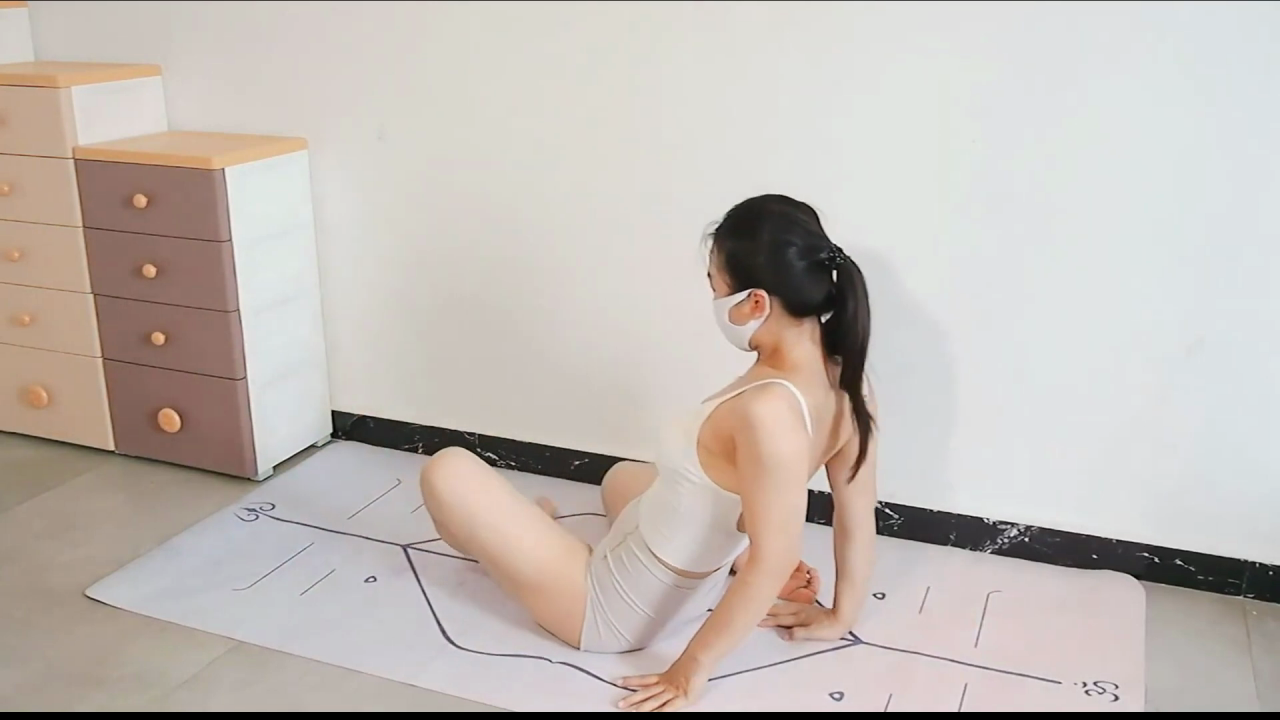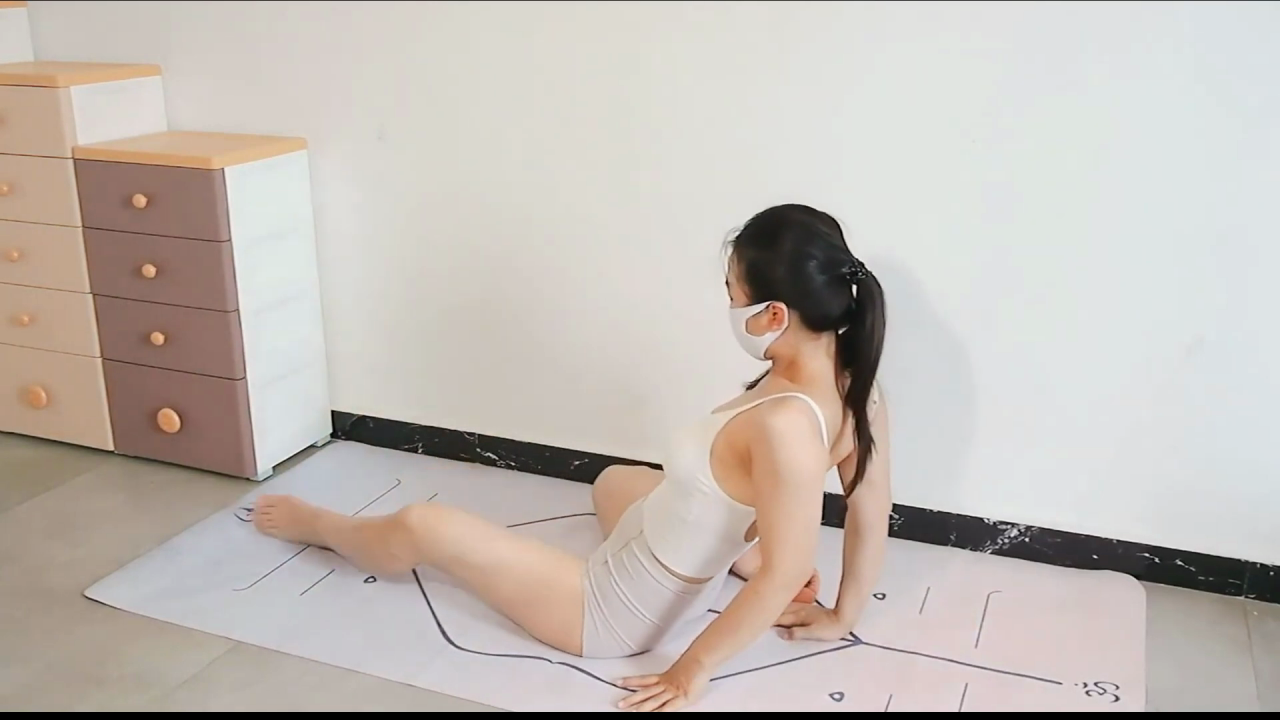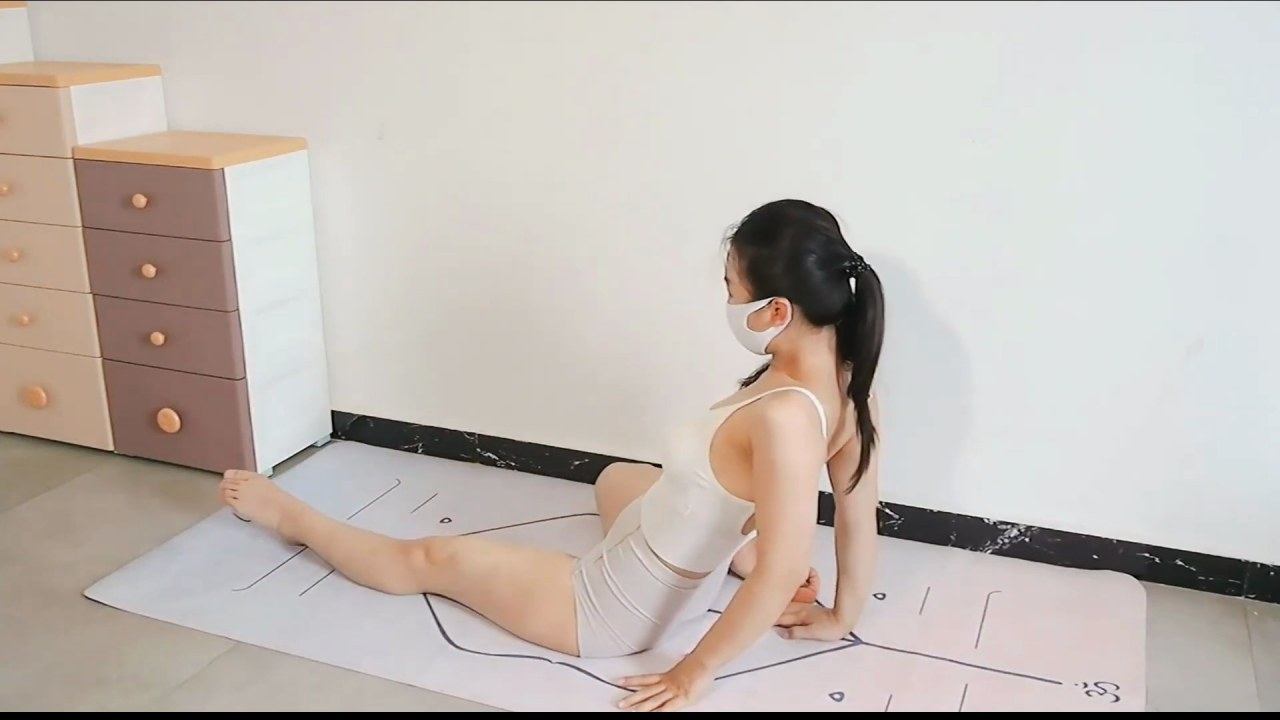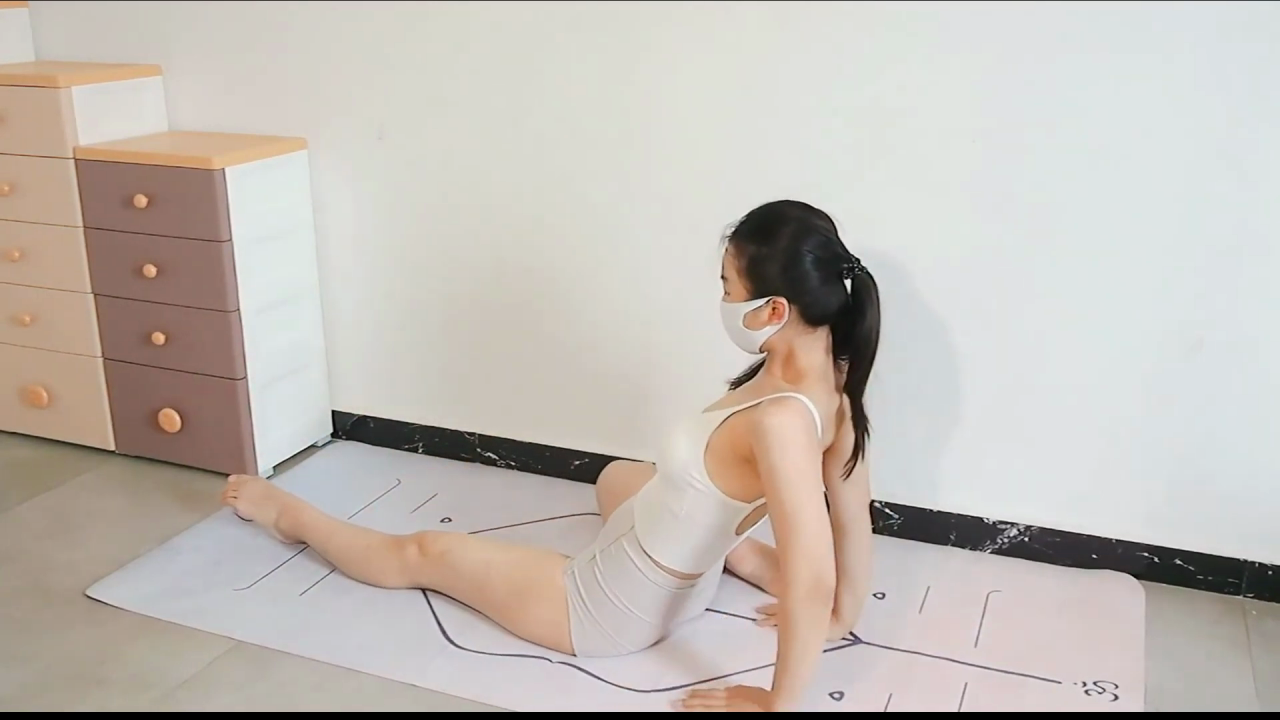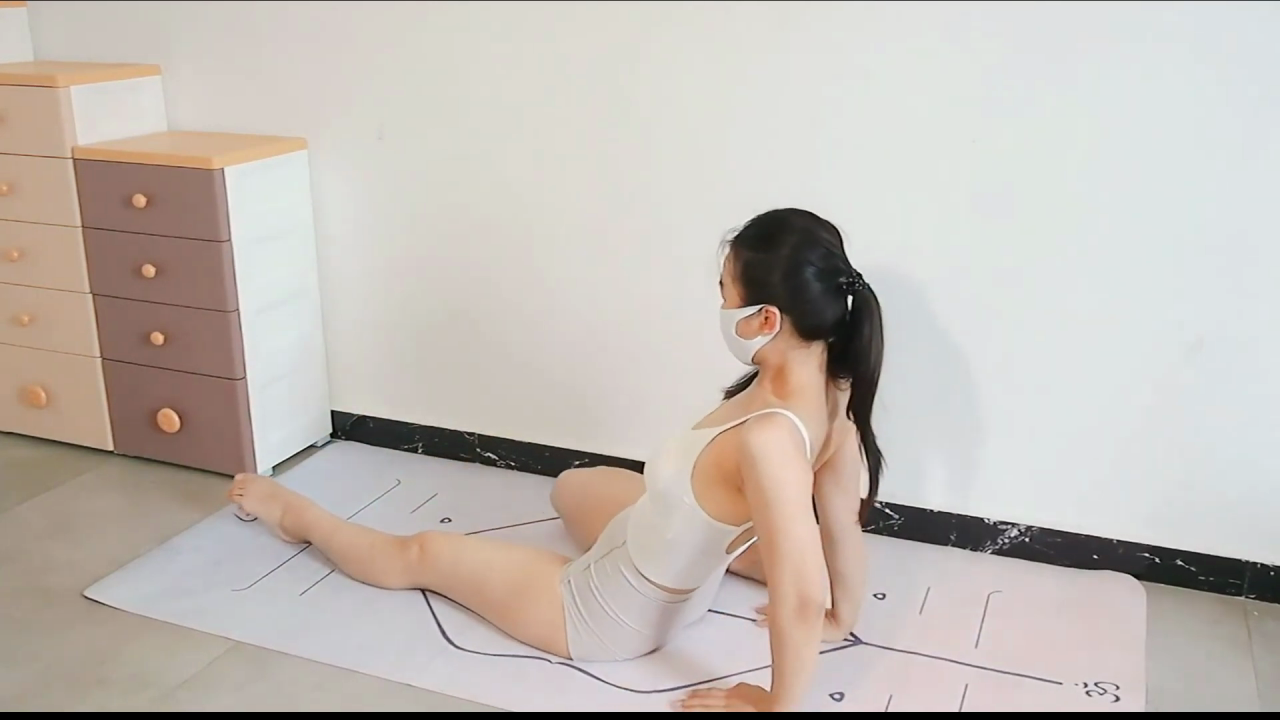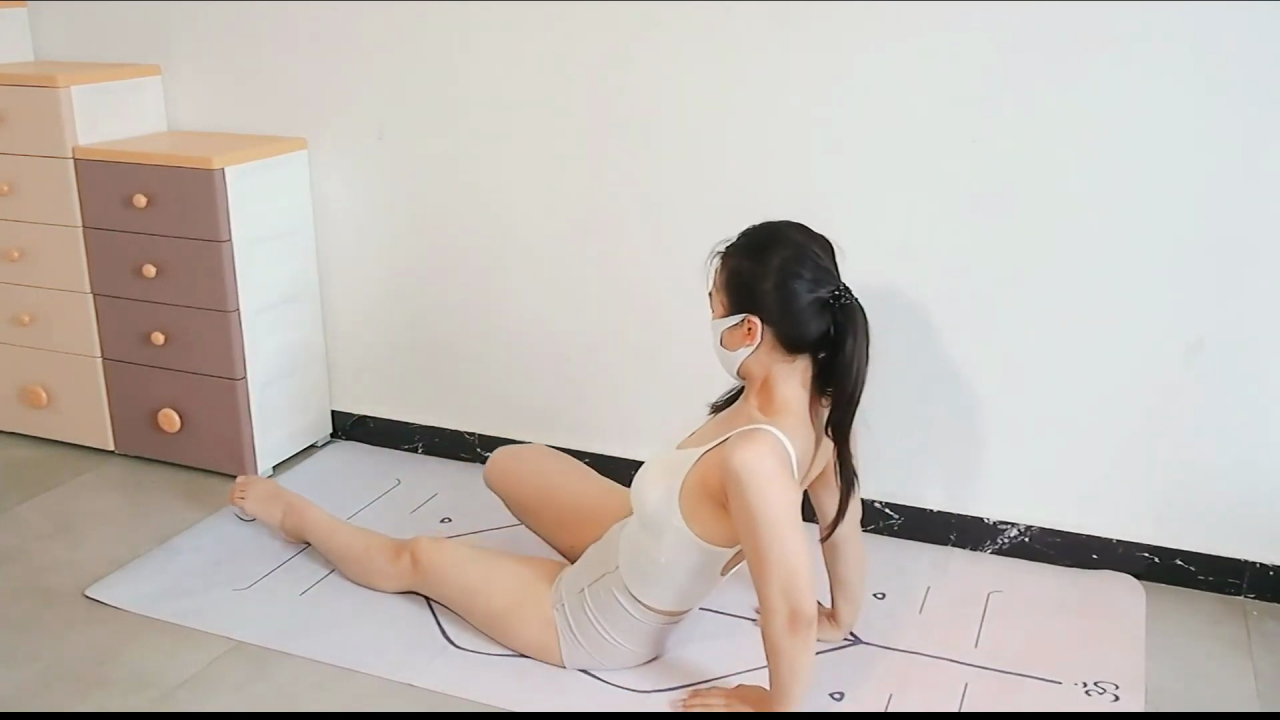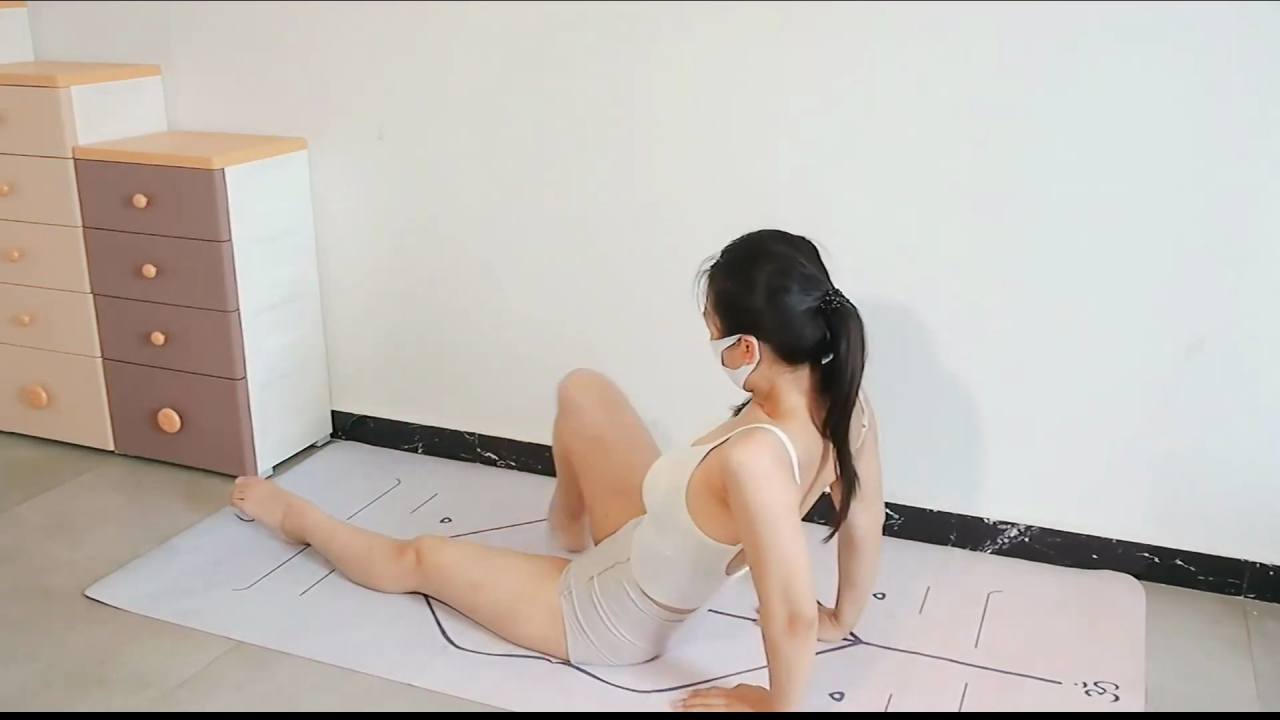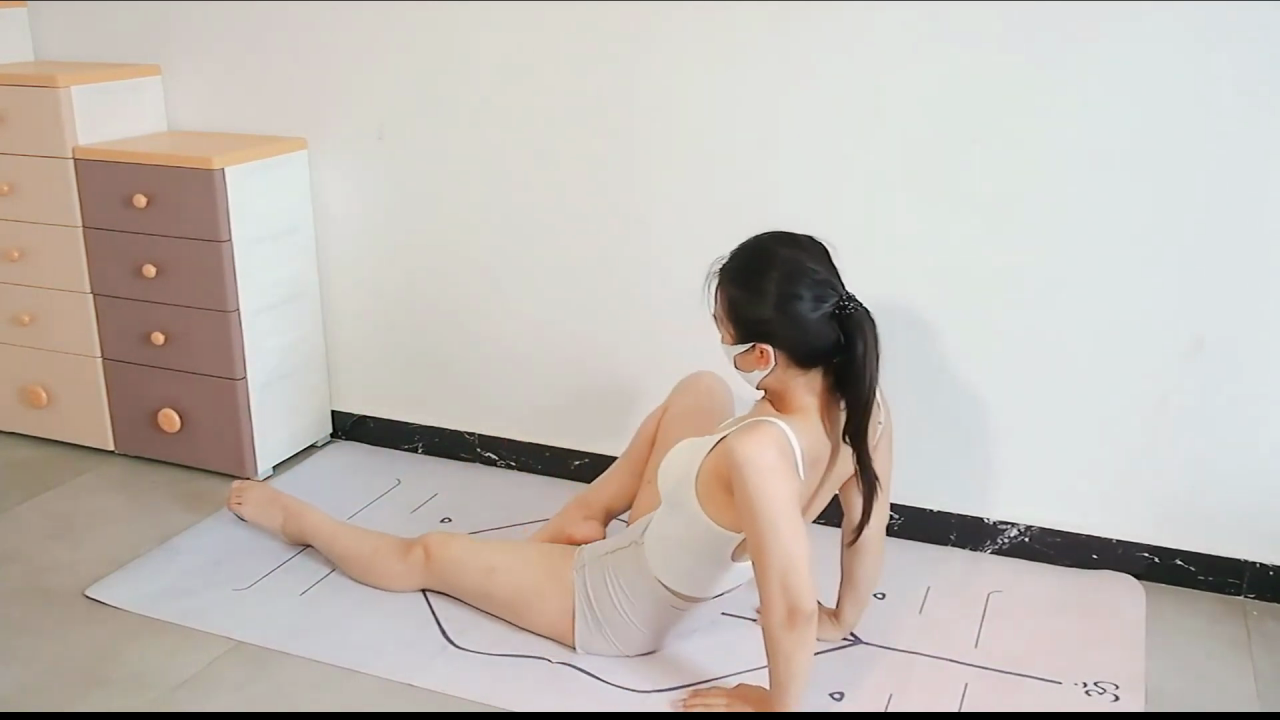
dt=0.5s
person 1, frame 1
left shoulder: (769, 411)
right shoulder: (841, 377)
left elbow: (773, 563)
right elbow: (857, 502)
left wrist: (692, 668)
right wrist: (839, 614)
left hip: (612, 608)
right hip: (687, 584)
left knee: (447, 472)
right knee: (624, 476)
left ankle: (488, 547)
person 1, frame 2
left shoulder: (786, 425)
right shoulder: (852, 385)
left elbow: (784, 575)
right elbow: (872, 507)
left wrist: (692, 671)
right wrist: (840, 614)
left hip: (616, 614)
right hip: (673, 577)
left knee: (424, 525)
right knee: (617, 481)
left ankle: (317, 525)
person 1, frame 3
left shoulder: (784, 418)
right shoulder: (845, 377)
left elbow: (783, 574)
right elbow: (858, 506)
left wrist: (698, 671)
right wrist: (841, 615)
left hip: (620, 611)
right hip: (685, 581)
left knee: (432, 559)
right knee: (617, 477)
left ankle: (291, 515)
right ankle: (750, 555)
person 1, frame 4
left shoulder: (781, 421)
right shoulder: (831, 378)
left elbow: (814, 581)
right elbow: (852, 508)
left wrist: (776, 702)
right wrist: (843, 615)
left hip: (613, 610)
right hip: (681, 581)
left knee: (426, 553)
right knee: (619, 477)
left ankle: (292, 516)
right ankle: (750, 558)
person 1, frame 5
left shoulder: (768, 438)
right shoulder: (830, 388)
left elbow: (803, 600)
right elbow: (842, 510)
left wrist: (775, 705)
right wrist: (842, 618)
left hip: (613, 614)
right hip: (681, 575)
left knee: (425, 554)
right knee: (572, 487)
left ankle: (296, 515)
right ankle: (760, 554)
person 1, frame 6
left shoulder: (753, 457)
right shoulder: (818, 400)
left elbow: (791, 612)
right elbow: (842, 515)
left wrist: (778, 705)
right wrist: (842, 618)
left hip: (602, 627)
right hip: (634, 542)
left knee: (419, 559)
right knee: (507, 465)
left ankle: (299, 517)
person 1, frame 7
left shoulder: (752, 459)
right shoulder: (846, 407)
left elbow: (793, 614)
right elbow: (864, 523)
left wrist: (778, 705)
right wrist: (841, 619)
left hip: (609, 618)
right hip: (652, 544)
left knee: (422, 558)
right knee: (580, 390)
left ankle: (296, 515)
right ankle: (574, 518)
person 1, frame 8
left shoulder: (758, 451)
right shoulder: (863, 406)
left elbow: (792, 608)
right elbow: (868, 525)
left wrist: (779, 705)
right wrist: (842, 619)
left hip: (618, 607)
right hip: (670, 560)
left knee: (428, 556)
right knee: (700, 392)
left ankle: (295, 519)
right ankle: (584, 514)
